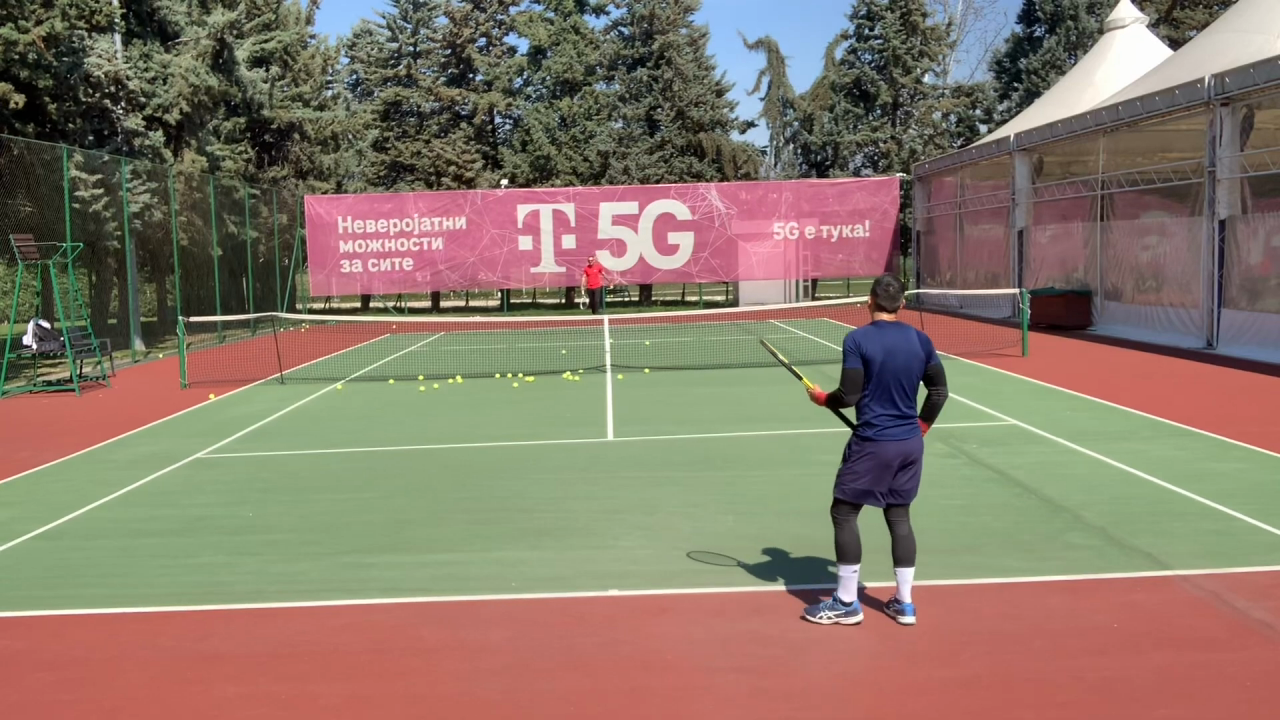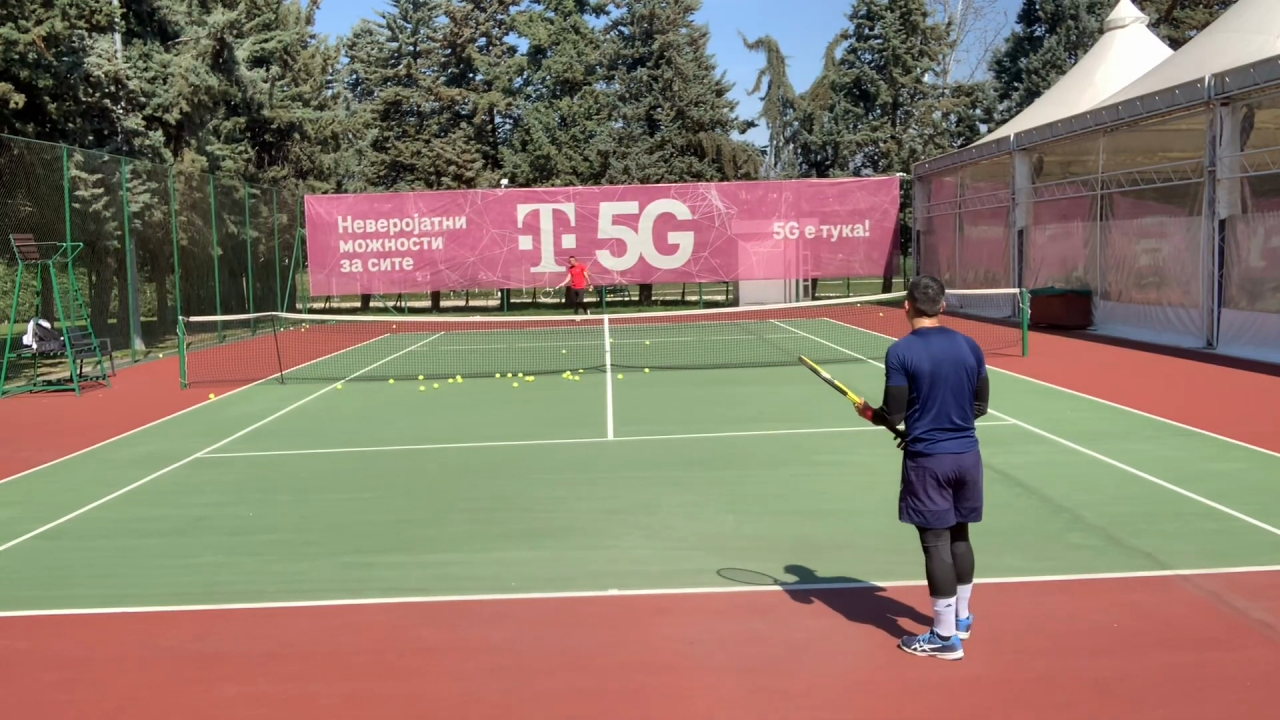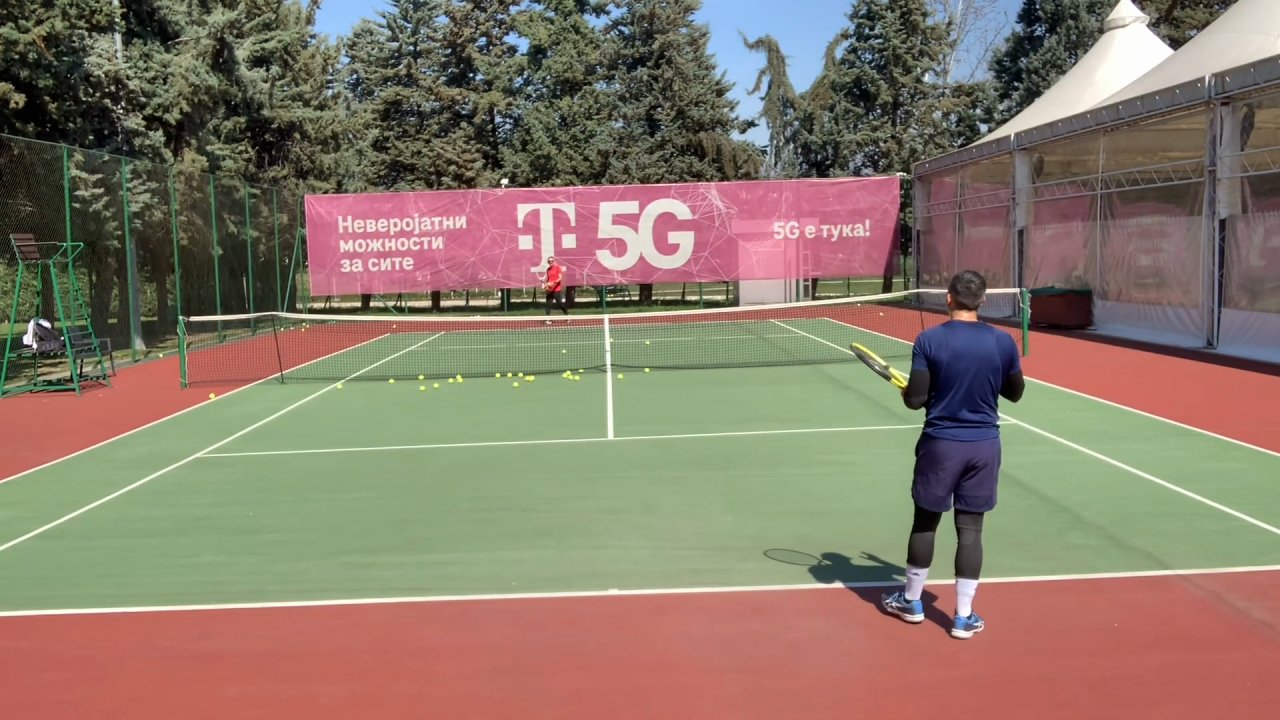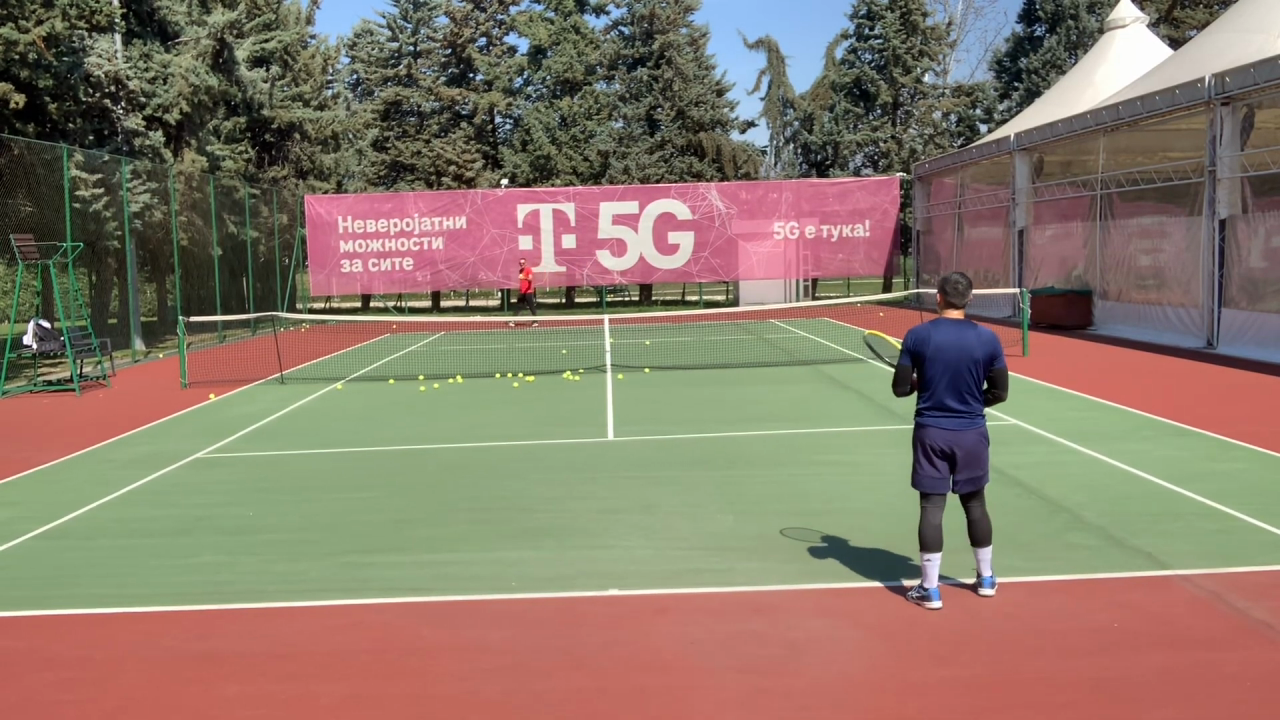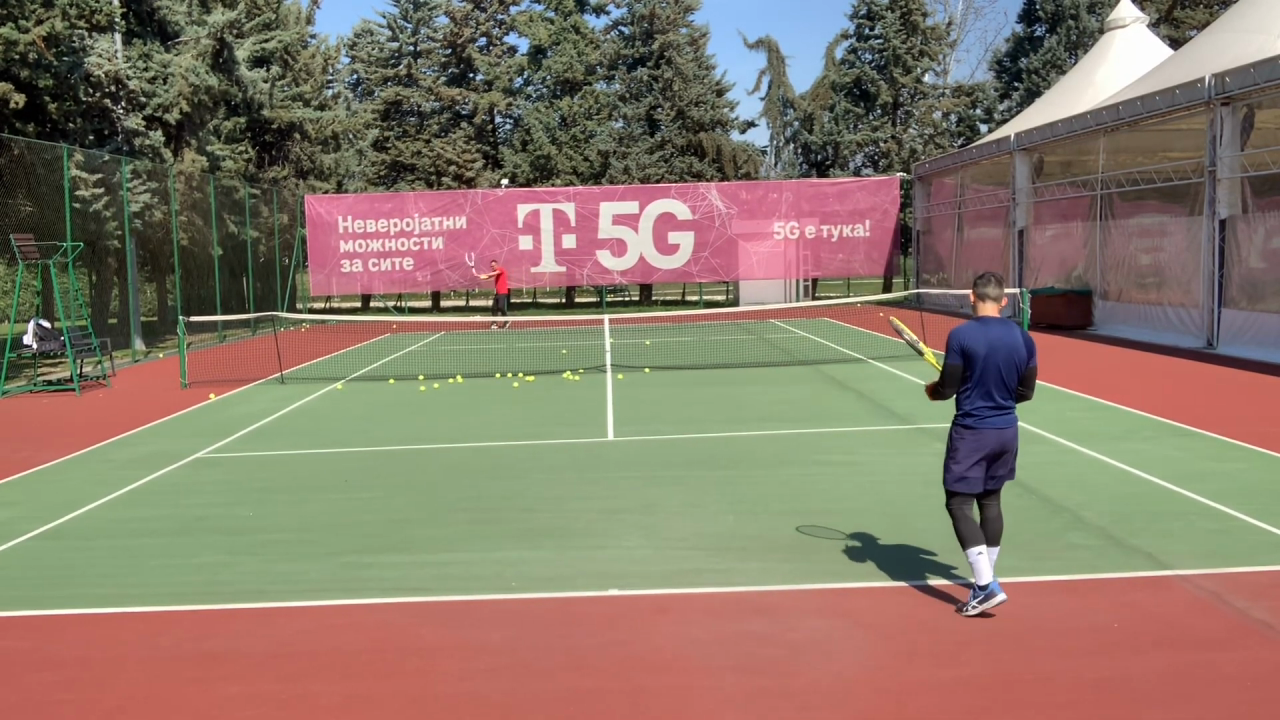
dt=1s
person 1, frame 1
left shoulder: (857, 339)
right shoulder: (921, 340)
left elbow: (848, 396)
right elbow: (939, 394)
left wrist: (821, 397)
left hip: (872, 443)
right hip: (910, 442)
left knee: (844, 513)
right knee: (899, 518)
left ankle: (846, 602)
right ankle: (904, 602)
person 1, frame 2
left shoulder: (901, 352)
right shoulder: (970, 346)
left elbow: (893, 415)
right elbow: (980, 405)
left wrist: (867, 412)
left hip: (927, 459)
right hip: (967, 455)
left knee: (936, 542)
right knee: (959, 536)
left ankle: (945, 636)
right ankle: (962, 617)
person 1, frame 3
left shoulder: (928, 340)
right shoulder: (1003, 342)
left elbow: (915, 399)
right elbow: (1014, 393)
left wrist: (905, 391)
left hip: (940, 444)
right hip: (984, 446)
left knee: (925, 522)
right knee: (970, 529)
left ankle: (912, 601)
right ankle: (964, 616)
person 1, frame 4
left shoulder: (917, 336)
right shoulder: (988, 339)
left elbow: (900, 388)
right elbow: (999, 393)
left hip: (930, 433)
right hip: (971, 433)
left knee: (931, 508)
right knee: (975, 504)
left ankle: (930, 589)
right ankle: (986, 578)
person 1, frame 5
left shoulder: (961, 335)
right shoulder: (1023, 338)
left elbow: (948, 388)
right elbow: (1026, 391)
left wrist: (931, 390)
left hip: (971, 432)
right hip: (1006, 431)
left knee: (959, 505)
right knee: (990, 500)
left ankle: (986, 585)
right ankle: (986, 578)
